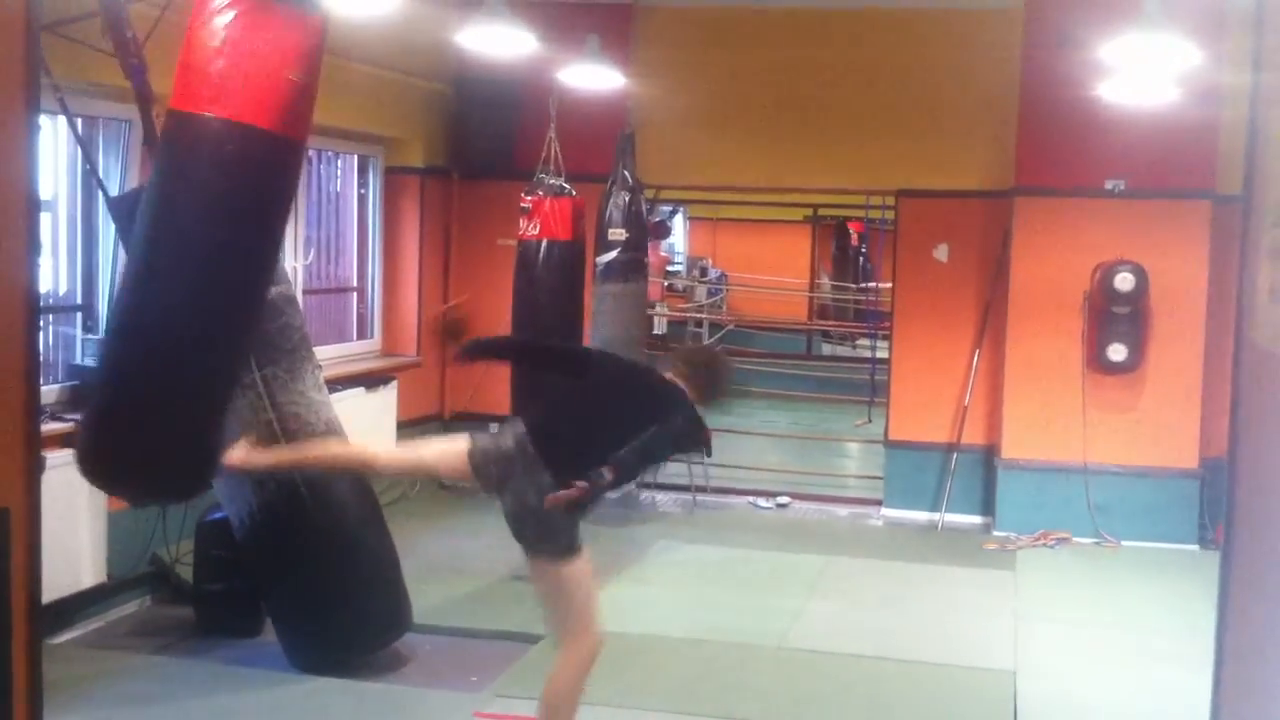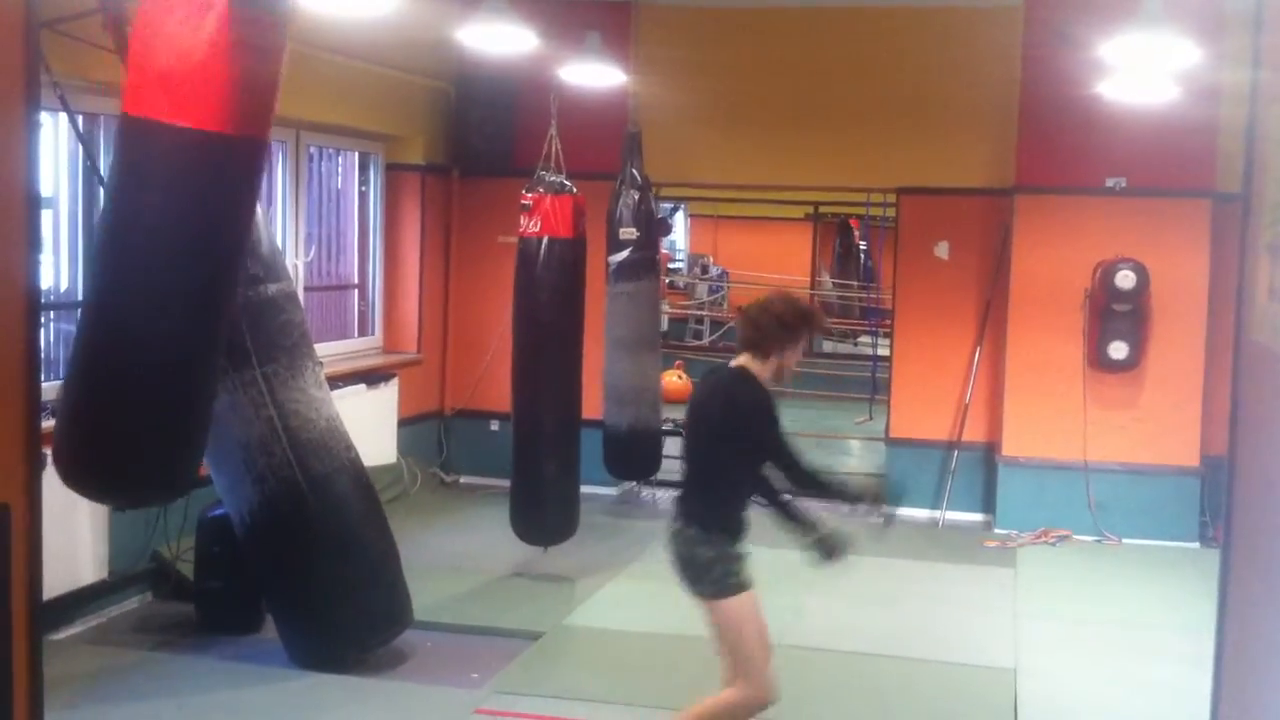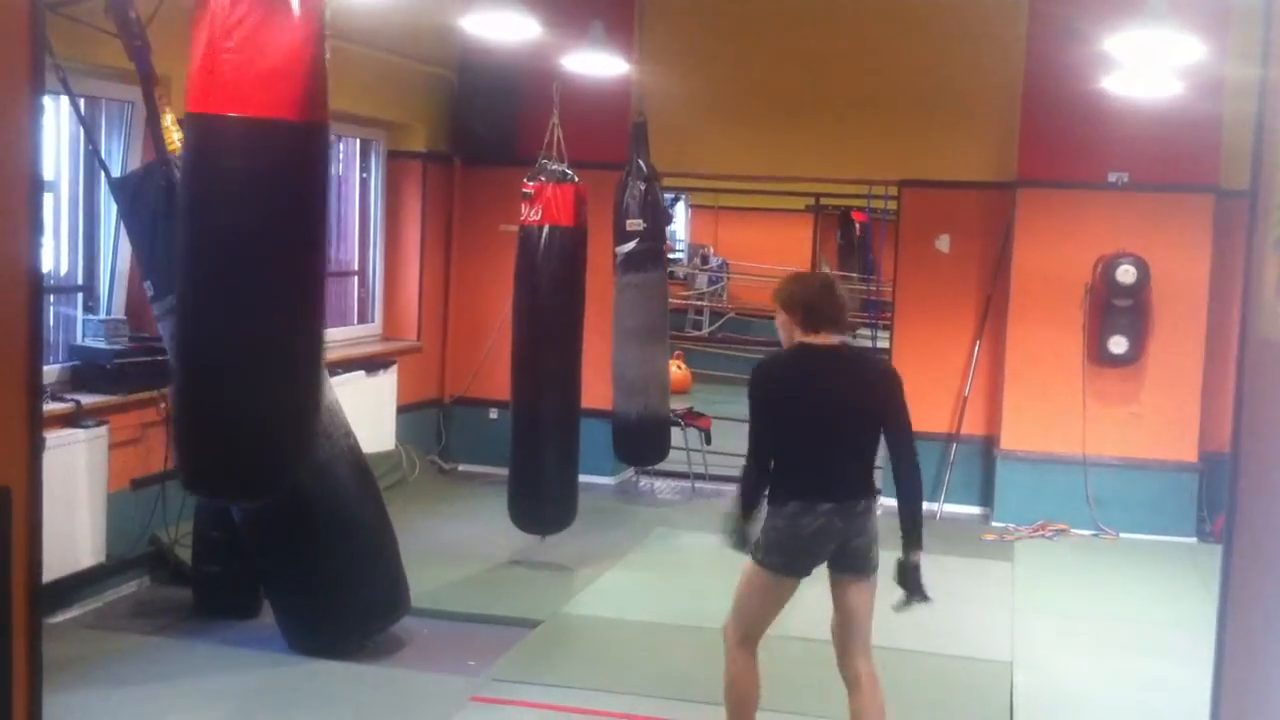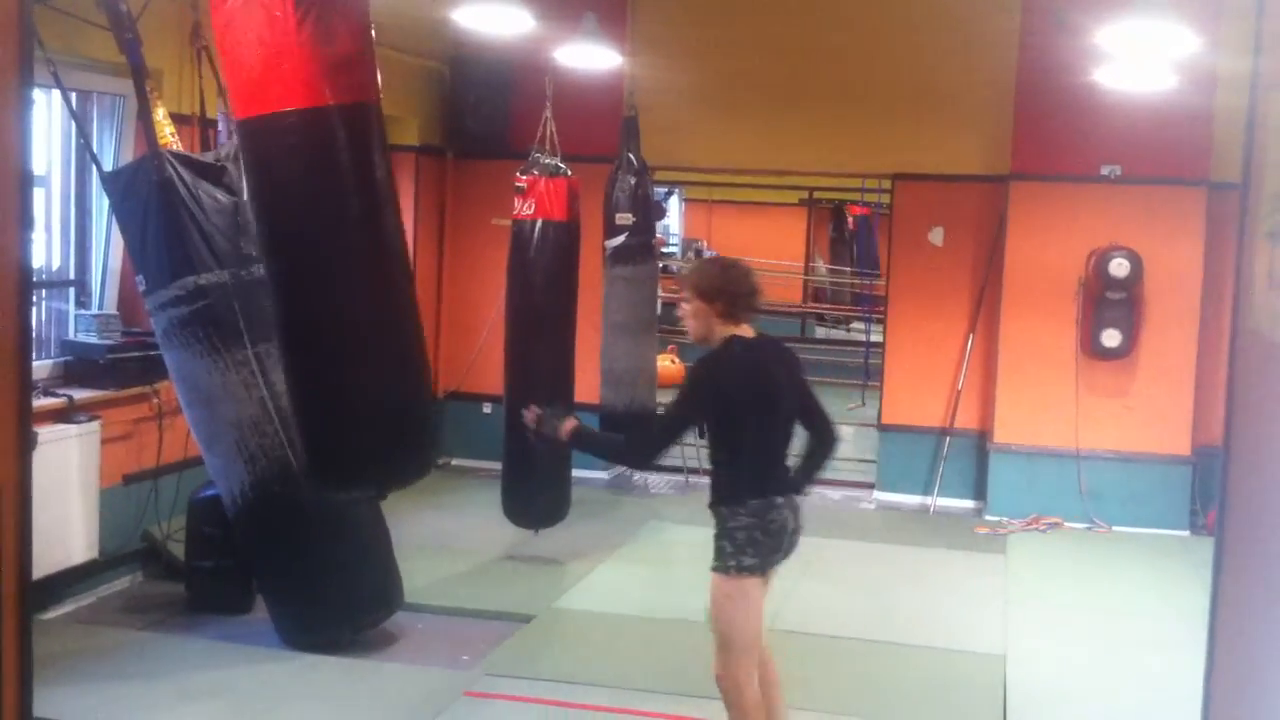
dt=0.5s
person 1, frame 1
left shoulder: (617, 366)
right shoulder: (686, 422)
left elbow: (538, 353)
right elbow: (651, 447)
left wrist: (467, 347)
right wrist: (598, 483)
left hip: (511, 448)
right hip: (544, 497)
left knee: (384, 459)
right knee: (584, 640)
left ankle: (261, 458)
person 1, frame 2
left shoulder: (720, 381)
right shoulder: (749, 400)
right elbow: (798, 477)
left wrist: (804, 523)
right wrist: (856, 499)
left hip: (696, 534)
right hip: (710, 546)
left knee: (748, 667)
person 1, frame 3
left shoulder: (772, 373)
right shoulder: (880, 374)
left elbow: (758, 464)
right elbow: (906, 465)
left wrist: (741, 518)
right wrist: (912, 551)
left hip: (793, 520)
right hip: (855, 524)
left knee: (739, 639)
right knee: (857, 663)
person 1, frame 4
left shoulder: (717, 368)
right shoulder: (777, 356)
left elbow: (645, 450)
right elbow: (825, 436)
left wrist: (567, 431)
left hip: (745, 520)
right hip: (777, 512)
left knee: (732, 670)
right knee: (745, 642)
